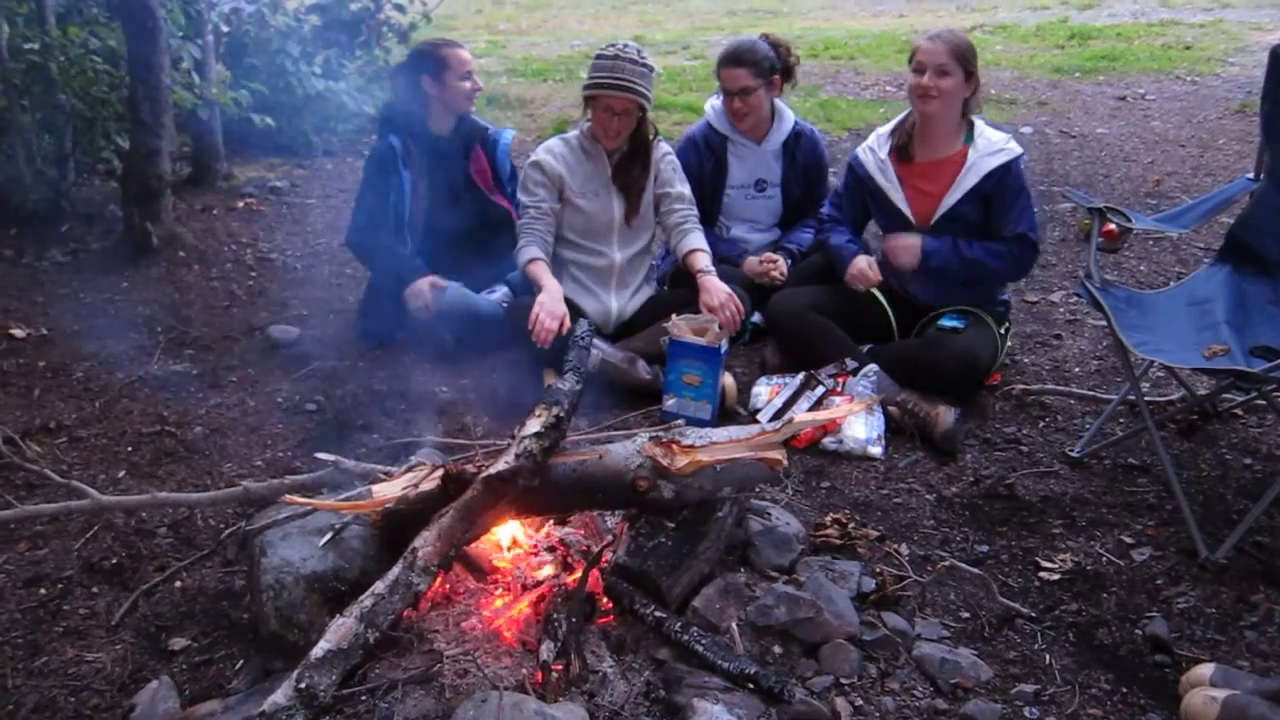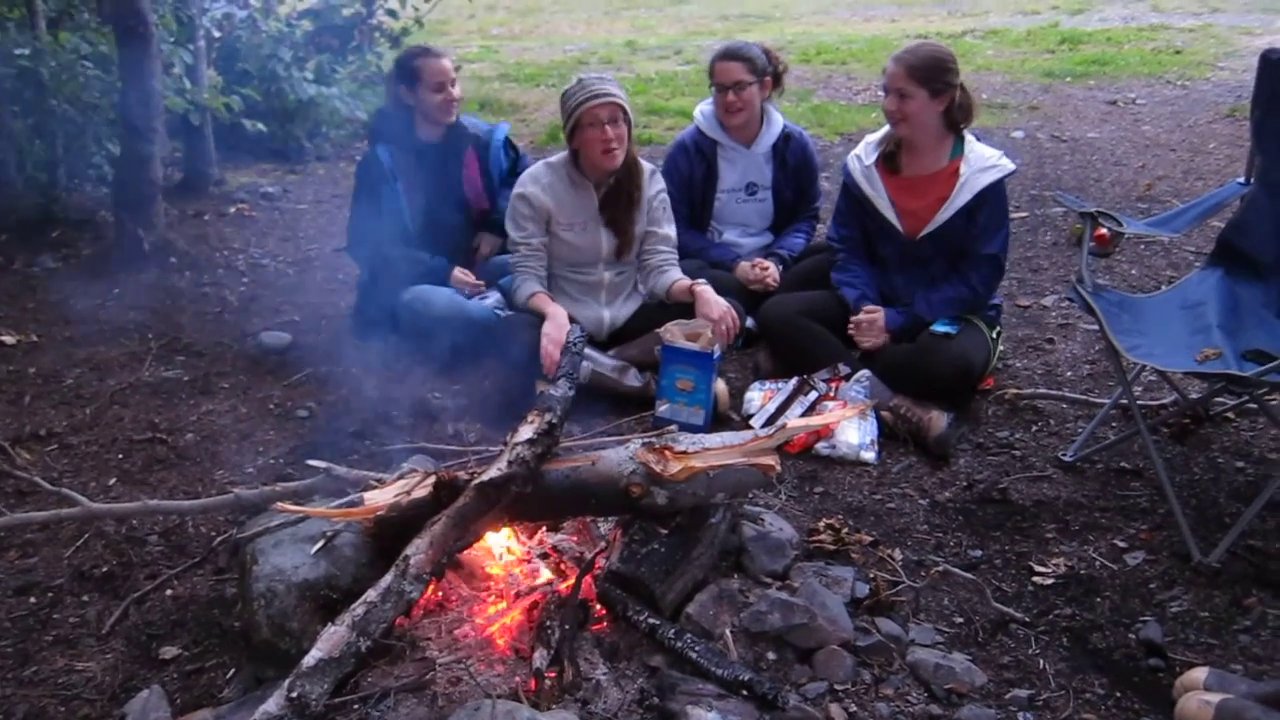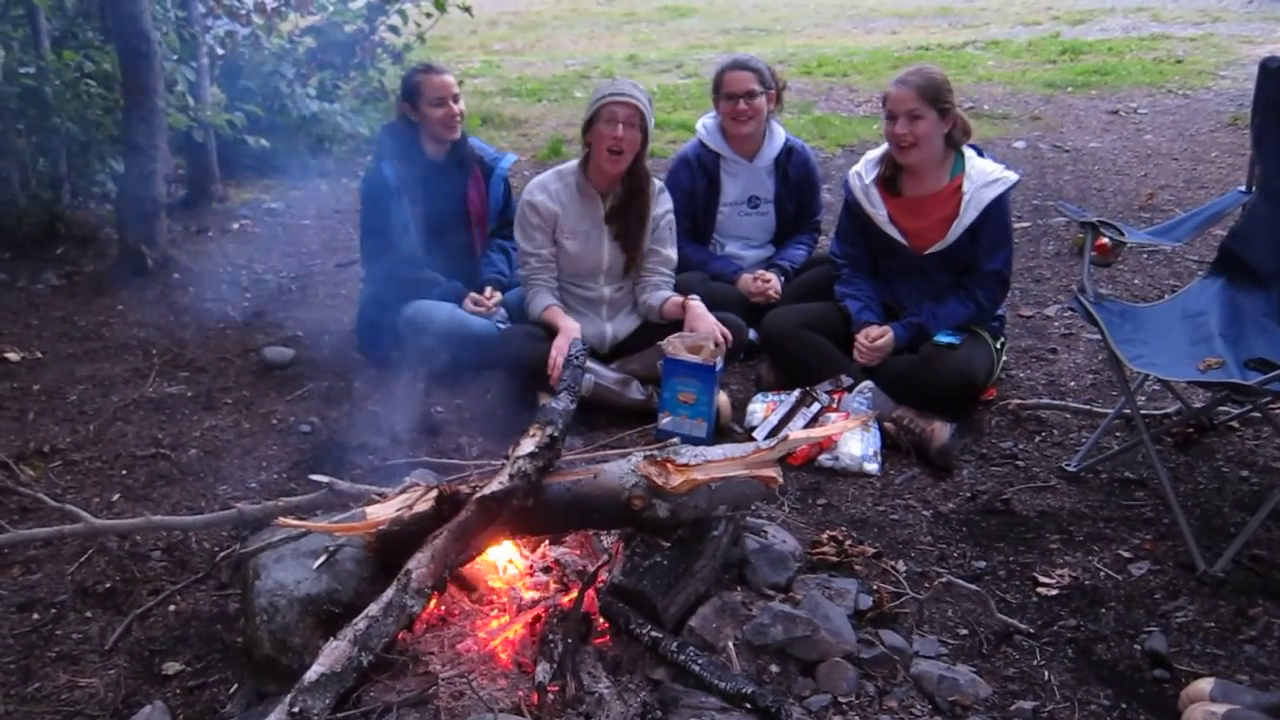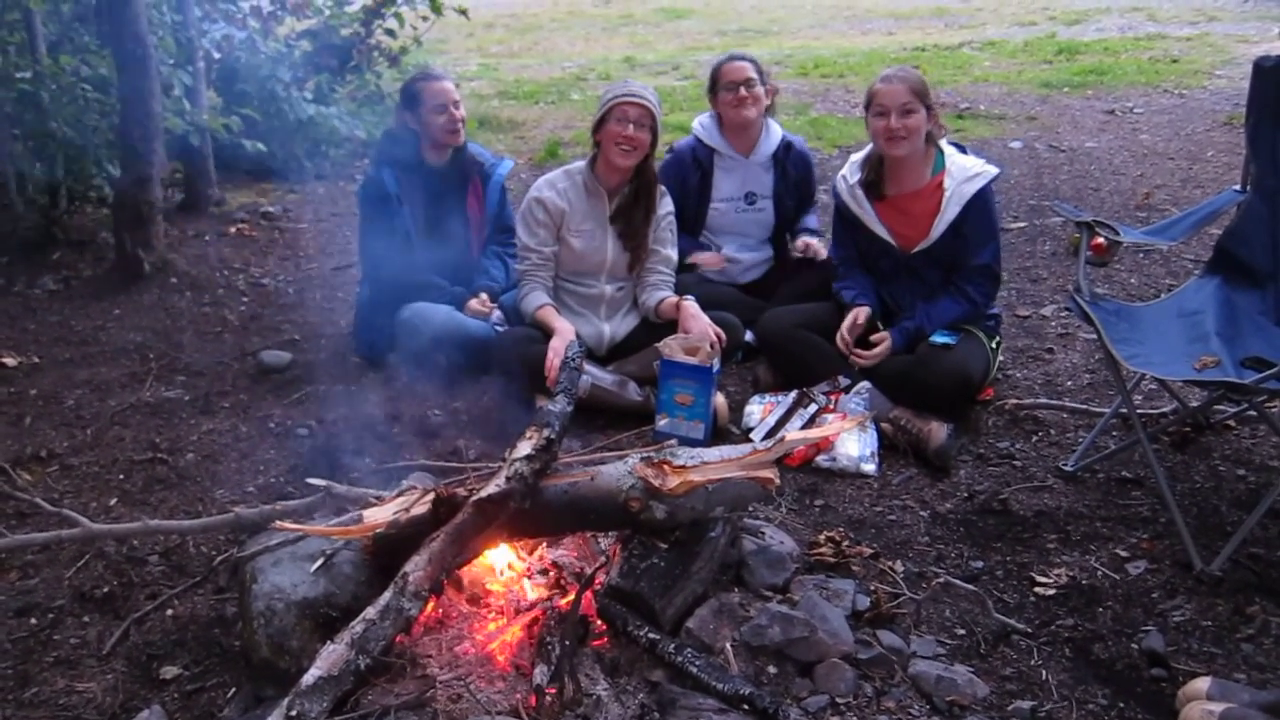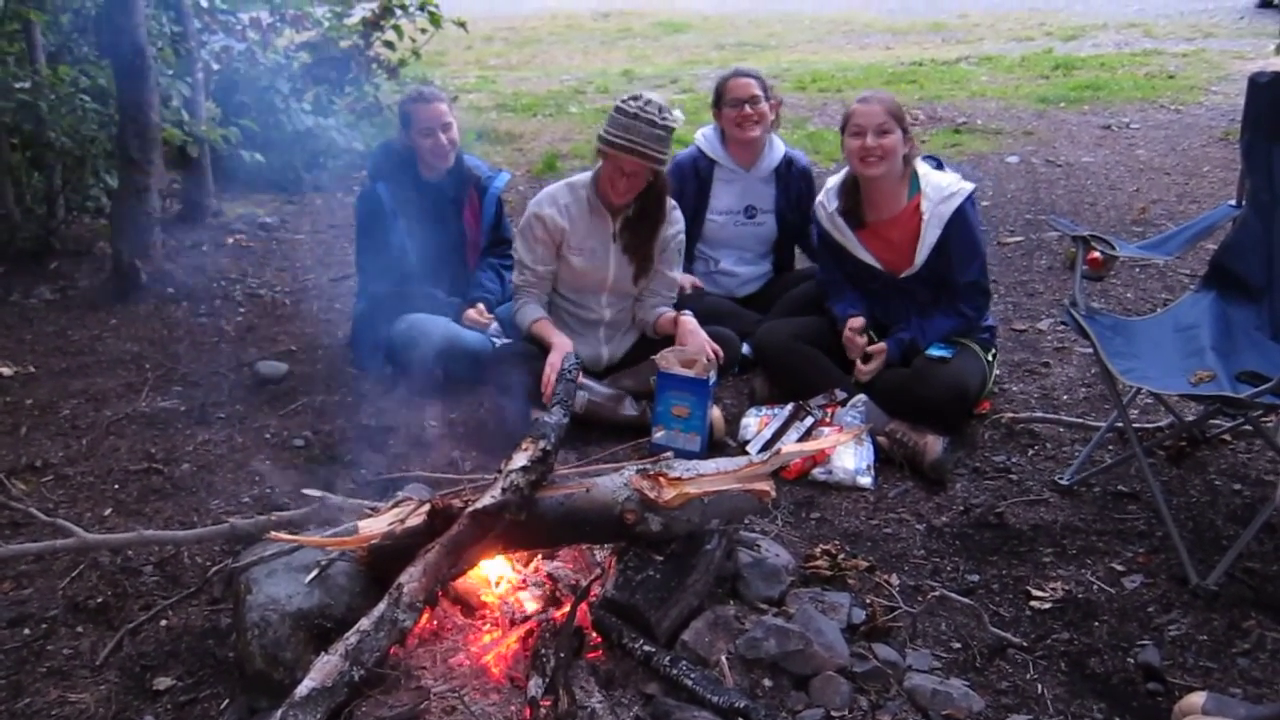
dt=1s
person 1, frame 1
left shoulder: (995, 160)
right shoulder: (878, 152)
left elbow: (1018, 254)
right elbow: (835, 220)
left wrist: (932, 253)
right wrist: (850, 255)
left hip: (966, 308)
right hip: (893, 296)
left knee: (959, 360)
right knee: (785, 309)
left ankle: (839, 360)
right ankle: (904, 400)
person 1, frame 2
left shoulder: (981, 175)
right shoulder: (866, 162)
left elbow: (980, 276)
right elbow: (847, 250)
left wrist: (900, 321)
right wrist: (864, 307)
left hip: (953, 313)
right hip: (879, 305)
left knee: (954, 365)
right knee: (777, 315)
left ankle: (819, 365)
right ankle: (896, 404)
person 1, frame 3
left shoulder: (984, 189)
right shoulder: (866, 180)
left elbow: (985, 289)
right elbow: (851, 266)
left wrist: (904, 334)
right wrist: (865, 323)
left hip: (958, 324)
right hip: (881, 315)
left knee: (955, 375)
right knee: (779, 327)
left ankle: (834, 382)
right ankle: (896, 413)
person 1, frame 4
left shoulder: (967, 185)
right shoulder: (853, 183)
left elbow: (977, 285)
right elbow: (848, 264)
left wrist: (903, 336)
right wrist: (859, 306)
left hip: (953, 323)
right hip: (878, 316)
left knee: (951, 375)
right knee: (775, 328)
left ankle: (834, 380)
right ankle: (894, 414)
person 1, frame 5
left shoulder: (948, 201)
right shoulder: (833, 205)
left elbow: (968, 300)
right elbow: (837, 283)
left wrist: (898, 348)
right wrist: (851, 320)
left hip: (947, 335)
right hip: (872, 332)
left knee: (948, 388)
right knee: (772, 341)
left ankle: (831, 394)
right ankle: (892, 428)
person 2, frame 1
left shoulder: (657, 156)
right shoulder: (551, 158)
left elbow: (683, 223)
right elbow: (533, 239)
left wrist: (706, 275)
right wrist: (550, 289)
left hip: (637, 306)
right hip: (575, 309)
left knee: (732, 302)
right knee: (521, 317)
right ankle: (650, 373)
person 2, frame 2
left shoulder: (647, 179)
right shoulder: (536, 186)
left elbow: (660, 267)
right elbow: (527, 275)
left wrist: (698, 289)
right wrist: (553, 312)
left hip: (629, 318)
right hip: (566, 321)
left knee: (726, 316)
right knee: (513, 333)
person 2, frame 3
left shoulder: (655, 196)
right shoulder: (544, 194)
left elbow: (653, 290)
right elbow: (538, 287)
left wrist: (690, 305)
right wrist: (566, 325)
left hip: (631, 335)
right hip: (570, 335)
left knee: (730, 331)
right knee: (514, 345)
left ankle: (584, 381)
right ankle: (652, 395)
person 2, frame 4
left shoulder: (658, 200)
right shoulder: (550, 193)
left elbow: (654, 286)
right elbow: (533, 285)
left wrist: (684, 305)
right wrist: (560, 327)
left hip: (629, 336)
right hip: (567, 337)
left knee: (726, 330)
right knee: (511, 346)
left ankle: (580, 384)
right ankle: (649, 397)
person 2, frame 5
left shoulder: (667, 217)
right shoulder: (552, 207)
left elbow: (653, 306)
right elbow: (528, 298)
left wrist: (682, 322)
right wrist: (558, 342)
left hip: (629, 352)
right hip: (565, 350)
left knee: (723, 346)
right knee: (508, 361)
right ankle: (643, 411)
person 3, frame 1
left shoulder: (486, 140)
right shoulder: (393, 153)
left elbow: (515, 206)
right elbow: (364, 234)
right wrist: (410, 275)
left hip: (493, 269)
right hip: (433, 281)
right knee: (439, 305)
person 3, frame 2
left shoulder: (480, 139)
right shoulder: (381, 162)
right elbow: (365, 245)
left wrist: (497, 225)
right wrist: (439, 272)
left hip: (477, 268)
right hip: (413, 281)
right knee: (422, 306)
person 3, frame 3
left shoulder: (485, 163)
right shoulder: (385, 177)
left elbow: (506, 232)
right elbow: (382, 261)
left wrist: (494, 282)
right wrist: (452, 296)
left hip: (481, 291)
right hip: (417, 299)
right knee: (421, 321)
person 3, frame 4
left shoulder: (484, 168)
right shoulder: (384, 183)
left elbow: (503, 239)
right elbow: (385, 267)
left wrist: (486, 290)
right wrist: (457, 300)
left hip: (477, 296)
right hip: (411, 303)
right knee: (419, 324)
person 3, frame 5
left shoulder: (480, 180)
right shoulder: (380, 196)
left elbow: (498, 252)
right elbow: (382, 281)
left wrist: (482, 302)
right wrist: (454, 311)
left hip: (474, 309)
right hip: (408, 315)
right knee: (416, 334)
person 4, frame 1
left shoulder: (805, 140)
right shoulder: (698, 142)
left elbow: (814, 214)
left wrist: (786, 257)
right wrist: (740, 261)
left hip: (777, 261)
right hip: (719, 263)
right knee: (688, 273)
person 4, frame 2
left shoulder: (795, 143)
right shoulder: (688, 148)
left elbow: (806, 217)
right elbow: (677, 228)
left wrist: (777, 262)
right wrist: (733, 265)
left hip: (772, 262)
right hip: (715, 265)
right knee: (685, 275)
left ankle: (752, 315)
person 4, frame 3
left shoulder: (797, 156)
right shoulder: (690, 161)
left elbow: (807, 229)
right elbow: (678, 240)
left wrist: (778, 273)
right wrist: (735, 277)
left hip: (774, 275)
right hip: (717, 278)
right knee: (684, 287)
left ankle: (753, 327)
person 4, frame 4
left shoulder: (793, 153)
right shoulder: (686, 157)
left elbow: (805, 208)
left wrist: (807, 235)
right wrist: (690, 252)
left hip: (768, 277)
right hip: (708, 281)
left knee: (834, 270)
right knee: (680, 290)
left ankle: (753, 331)
person 4, frame 5
left shoulder: (794, 167)
right shoulder: (689, 167)
left elbow: (805, 227)
left hip: (765, 290)
right hip: (704, 294)
right knee: (678, 303)
left ankle: (752, 344)
